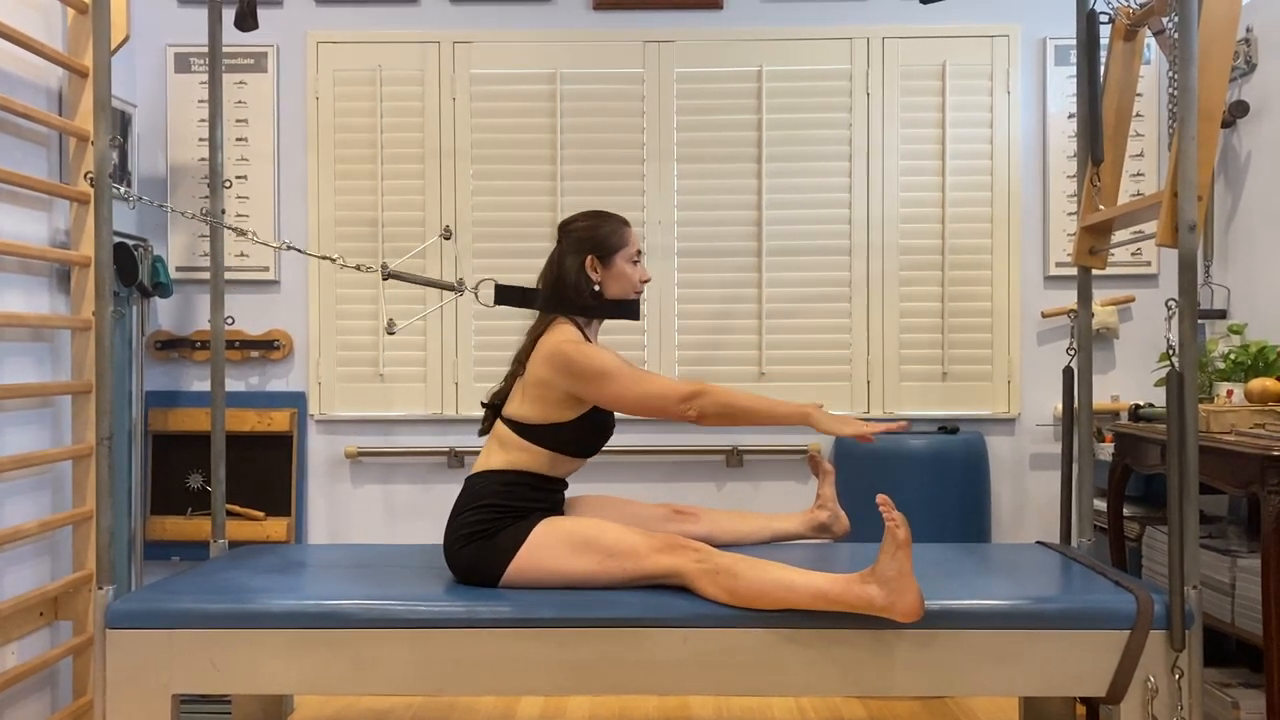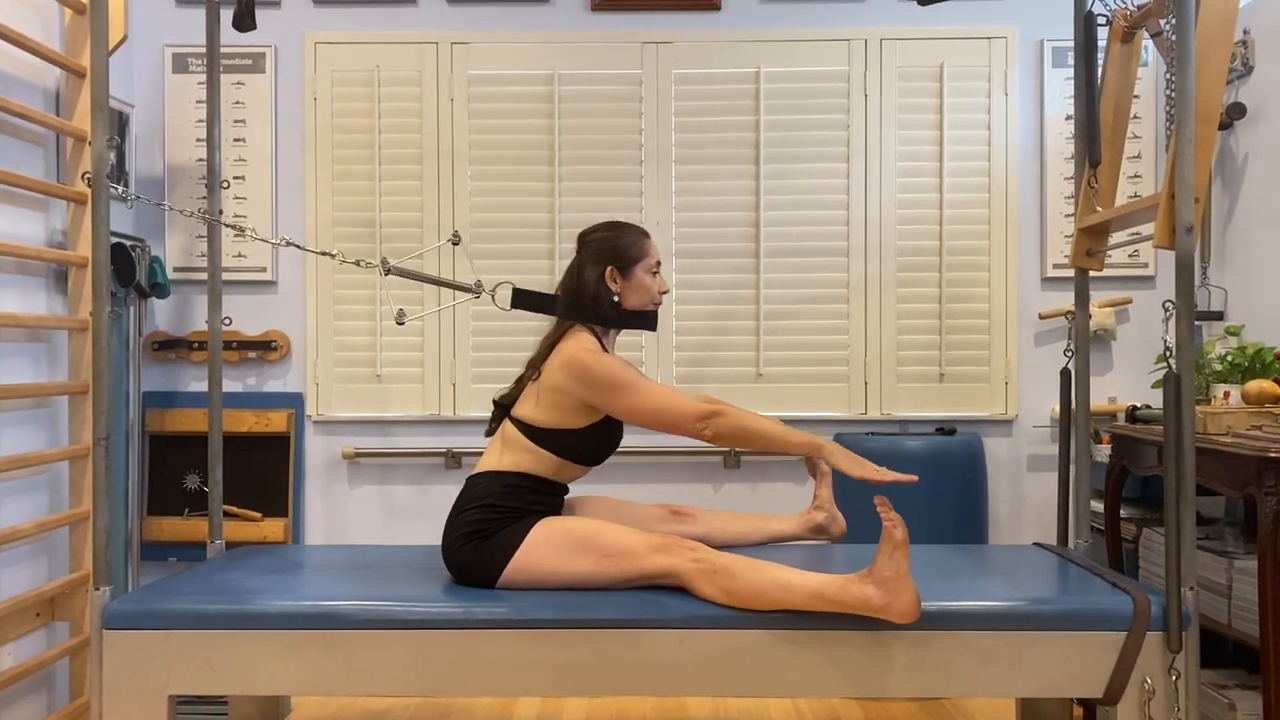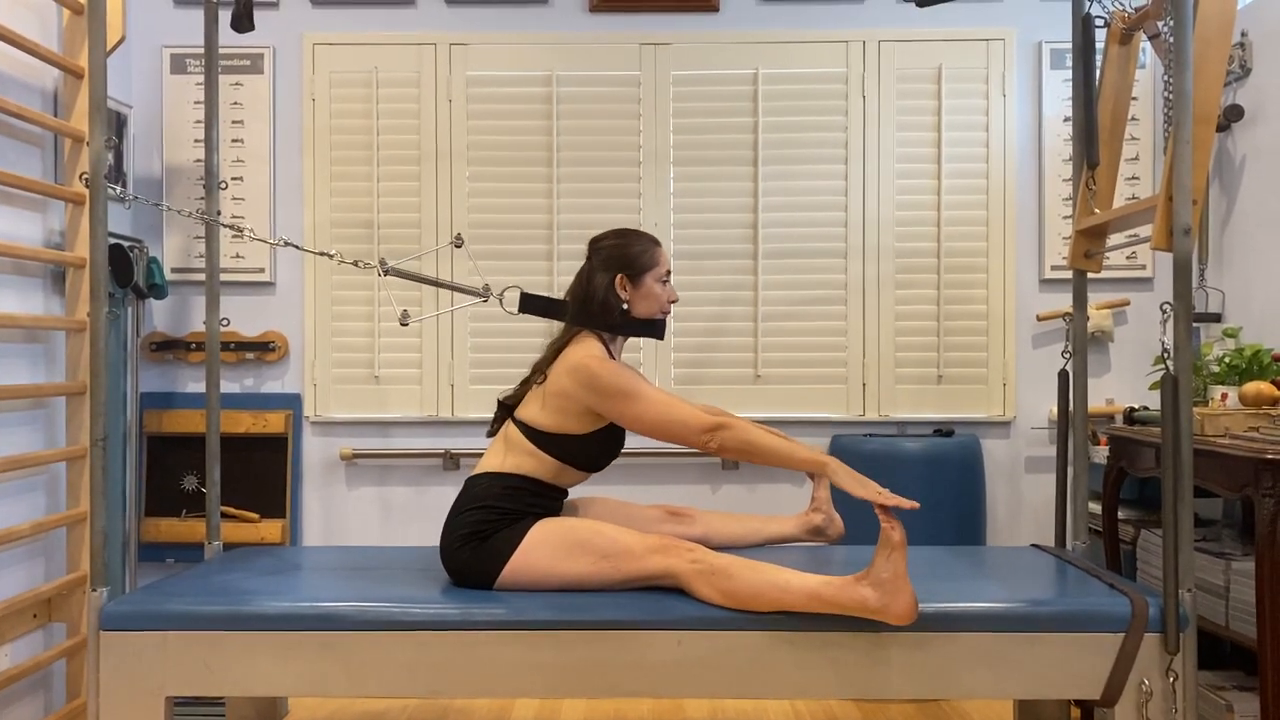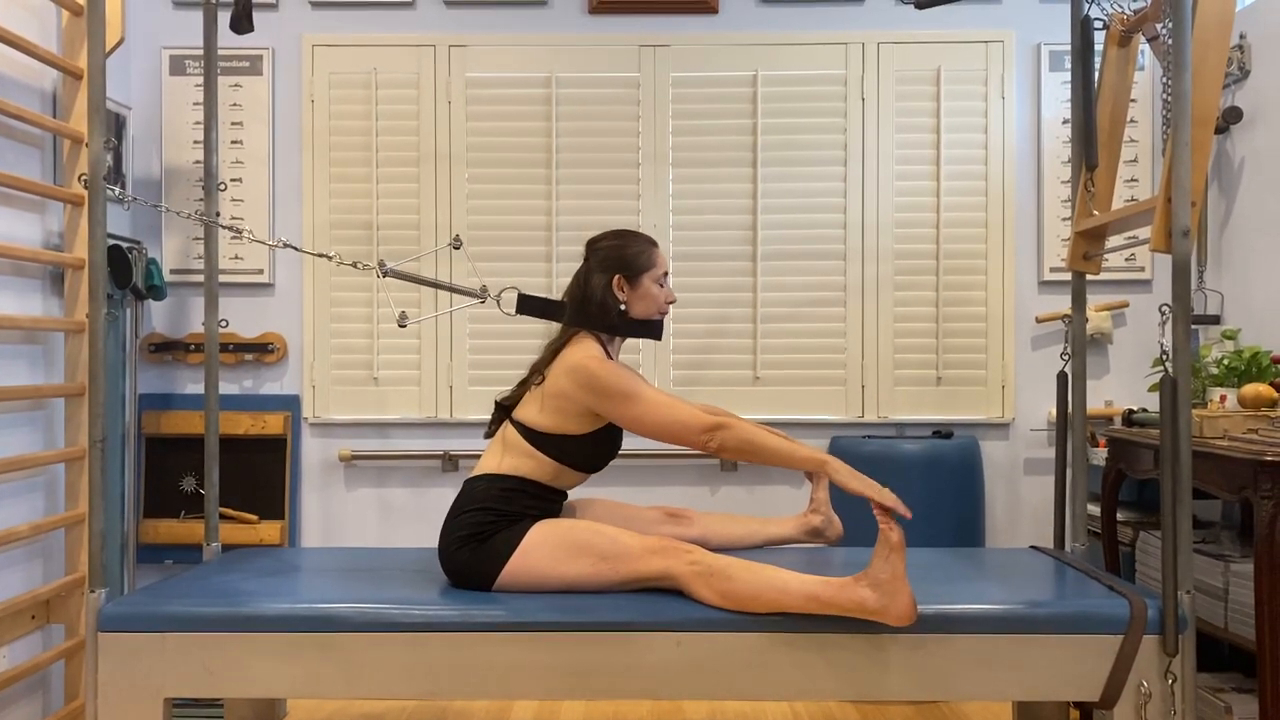
dt=0.4s
person 1, frame 1
left shoulder: (571, 338)
right shoulder: (568, 350)
left elbow: (676, 396)
right elbow: (692, 404)
left wrist: (791, 411)
right wrist: (809, 416)
left hip: (528, 514)
right hip: (492, 533)
left knee: (679, 519)
right knee: (681, 557)
left ankle: (810, 520)
right ankle: (870, 593)
person 1, frame 2
left shoulder: (586, 347)
right shoulder: (584, 360)
left elbow: (694, 408)
right elbow: (706, 421)
left wrist: (801, 440)
right wrist: (822, 448)
left hip: (526, 516)
right hip: (491, 535)
left knee: (676, 519)
right knee: (679, 557)
left ankle: (807, 522)
person 1, frame 3
left shoulder: (594, 353)
right shoulder: (591, 366)
left elbow: (699, 415)
right elbow: (712, 435)
left wrist: (797, 448)
right wrist: (828, 466)
left hip: (525, 517)
right hip: (489, 534)
left knee: (677, 521)
right knee: (678, 558)
left ankle: (805, 523)
person 1, frame 4
left shoulder: (592, 354)
right shoulder: (589, 367)
left elbow: (698, 414)
right elbow: (712, 435)
left wrist: (795, 448)
right wrist: (827, 464)
left hip: (524, 519)
right hip: (488, 537)
left knee: (674, 523)
right knee: (676, 560)
left ankle: (805, 524)
